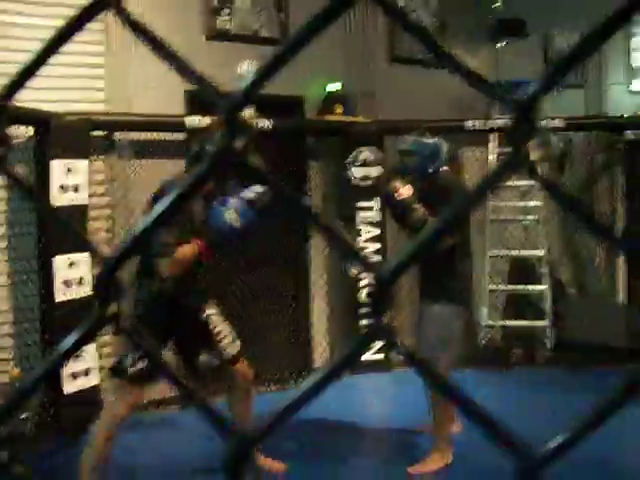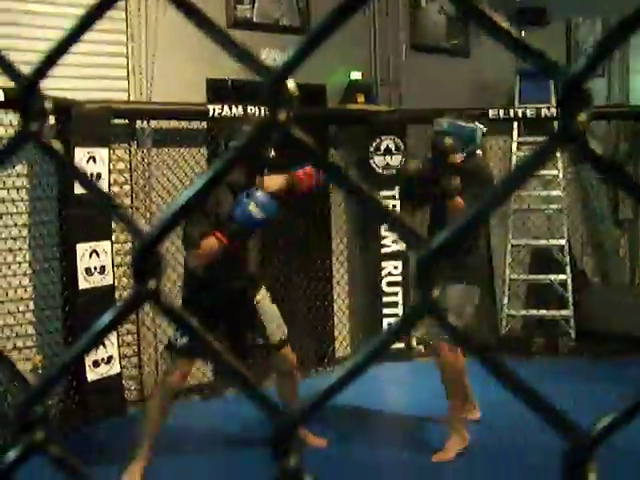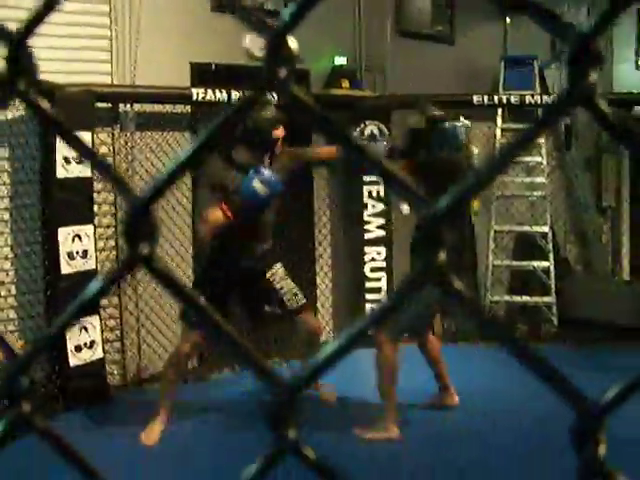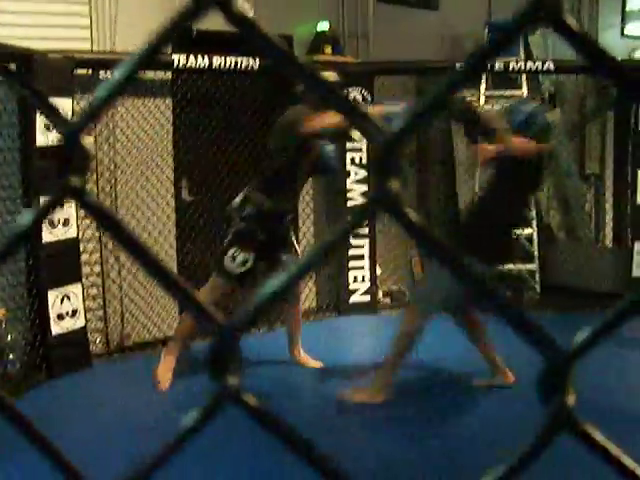
dt=0.3s
person 1, frame 1
left shoulder: (449, 187)
right shoulder: (424, 188)
left elbow: (445, 240)
right elbow: (415, 231)
left wrist: (412, 207)
right wrist: (399, 204)
left hip: (451, 289)
right hip: (433, 286)
left knee: (432, 362)
right knee: (434, 360)
left ankle: (442, 449)
right ankle: (449, 420)
person 1, frame 2
left shoulder: (477, 171)
right shoulder: (441, 169)
left elbow: (462, 219)
right elbow: (413, 193)
left wrist: (450, 182)
left hip: (462, 270)
right hip: (444, 267)
left knee: (442, 342)
right knee: (446, 340)
left ankle: (458, 432)
right ankle: (469, 406)
person 1, frame 3
left shoulder: (445, 160)
right shoulder: (462, 160)
left elbow: (397, 172)
left hip: (436, 266)
right hip: (451, 264)
left knee: (385, 334)
right knee: (421, 327)
left ankle: (388, 422)
right ankle: (446, 392)
person 1, frame 4
left shoulder: (534, 155)
right shoulder: (523, 165)
left elbow: (524, 147)
left wrist: (496, 150)
left hip: (474, 244)
right hip: (491, 246)
left knee: (418, 309)
right knee: (460, 307)
left ankle: (380, 385)
right ankle: (500, 372)
person 2, frame 1
left shoulder: (209, 193)
right elbow: (167, 267)
left wrist: (242, 206)
right wrist: (209, 238)
left hip: (191, 303)
right hip: (157, 304)
left knee: (241, 376)
right knee: (122, 405)
person 2, frame 2
left shoulder: (243, 180)
right shoulder: (207, 190)
left elbow: (267, 185)
right elbow: (196, 261)
left wrist: (299, 178)
right wrist: (230, 229)
left hip: (244, 286)
right hip: (204, 291)
left knee: (286, 362)
right knee: (173, 380)
person 2, frame 3
left shoulder: (281, 156)
right shoulder: (216, 170)
left elbow: (320, 153)
right elbow: (205, 232)
left wrist: (344, 150)
right wrist: (238, 203)
left hip: (261, 262)
right hip: (220, 265)
left knee: (310, 327)
right knee: (188, 345)
left ankle: (310, 382)
right ankle: (161, 415)
person 2, frame 4
left shoulder: (310, 113)
right shoulder: (299, 116)
right elbow: (327, 123)
left wrist: (320, 160)
right wrist: (383, 111)
left hip: (278, 217)
right hip: (256, 216)
right knee: (219, 289)
left ankle: (296, 351)
right ankle: (172, 351)
